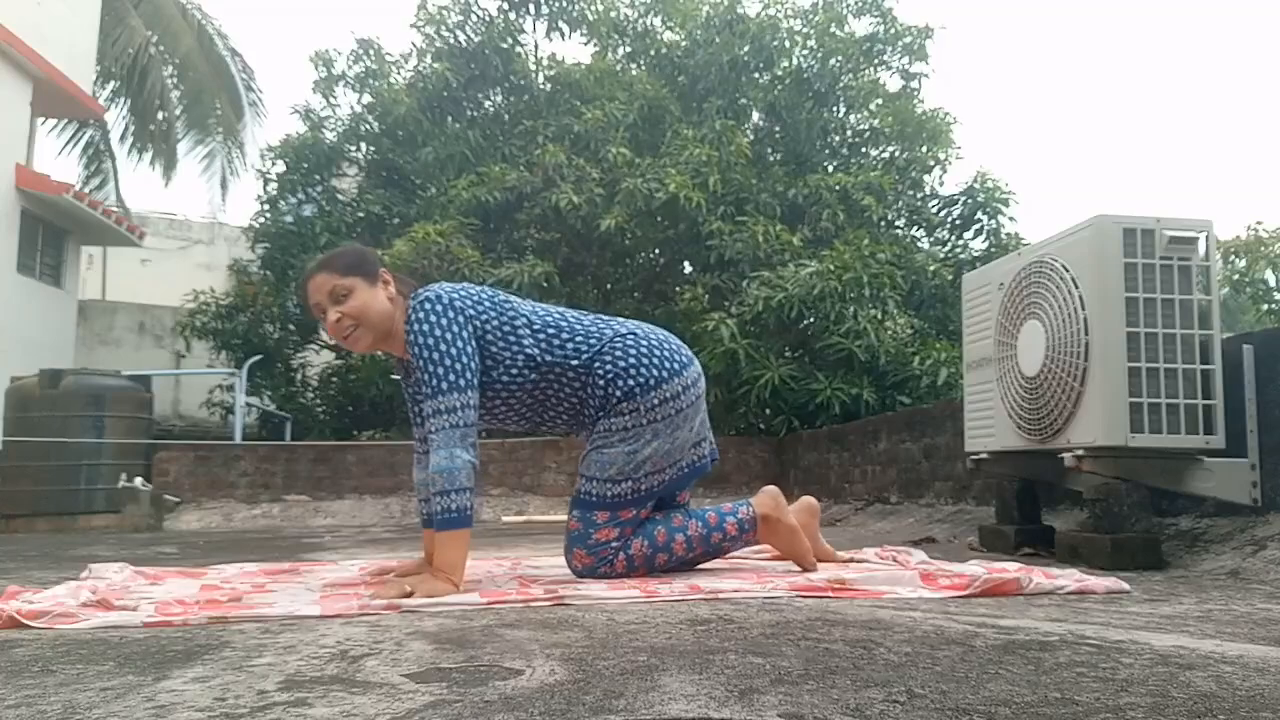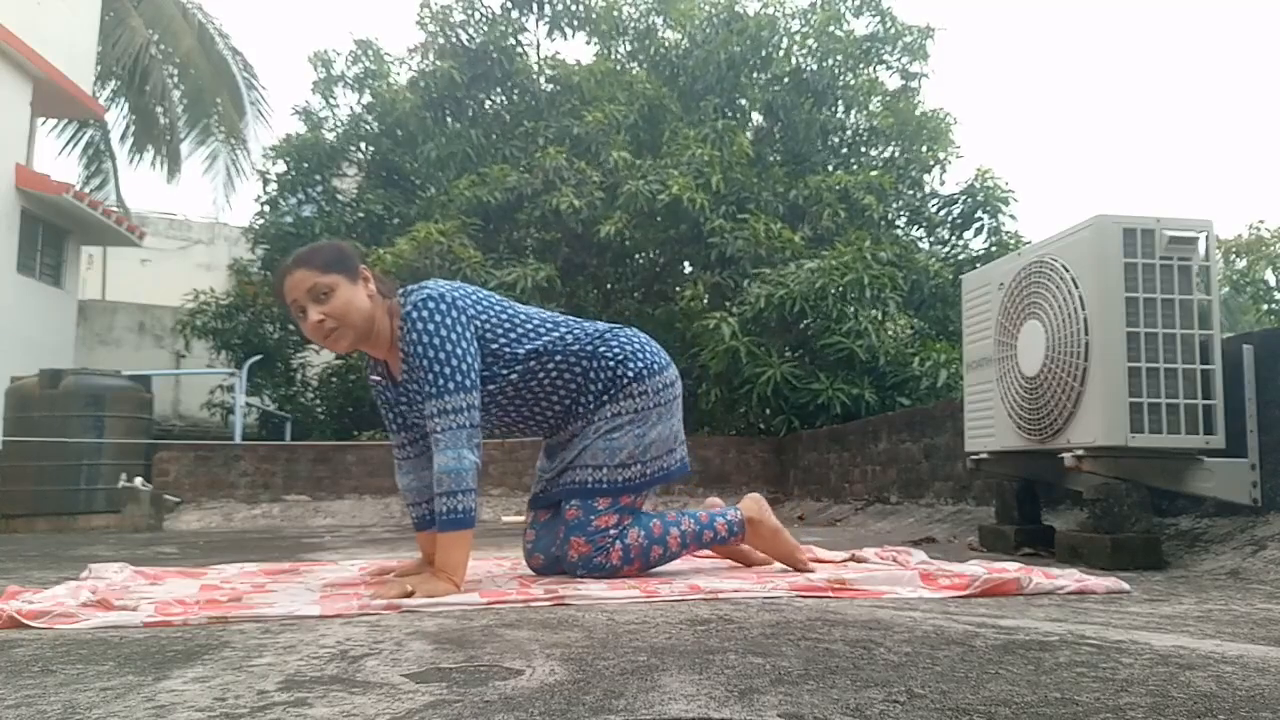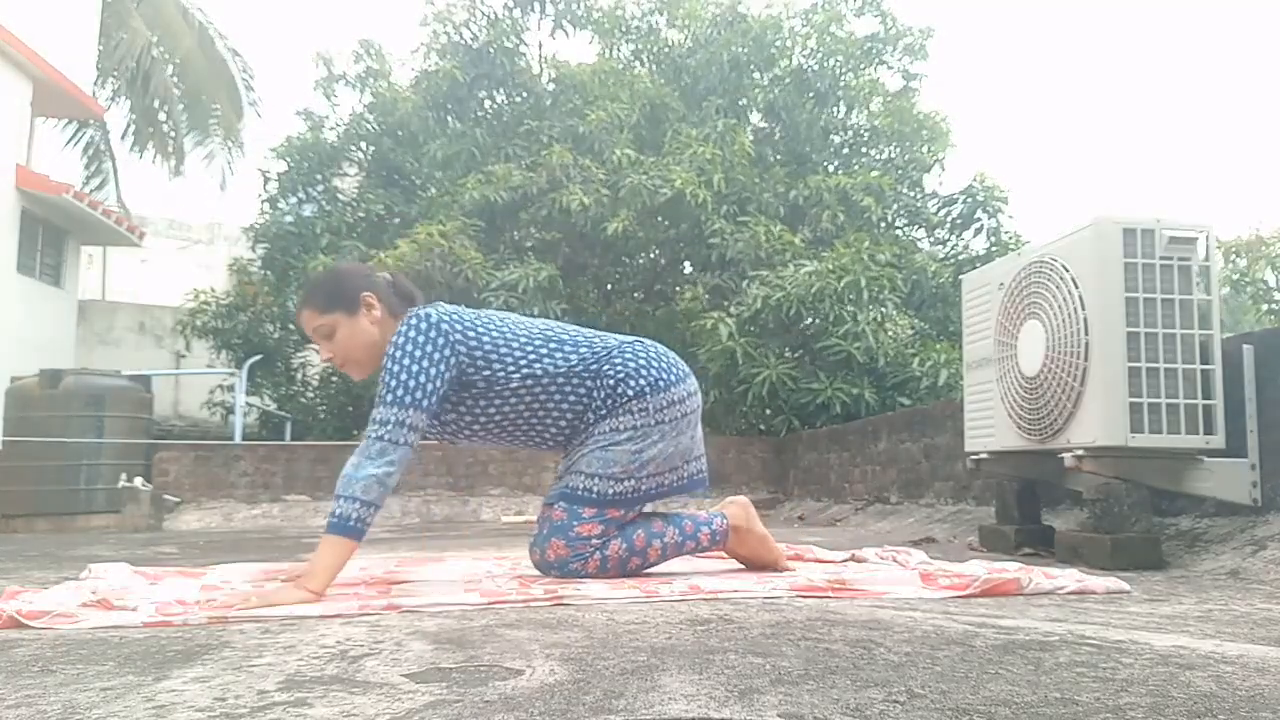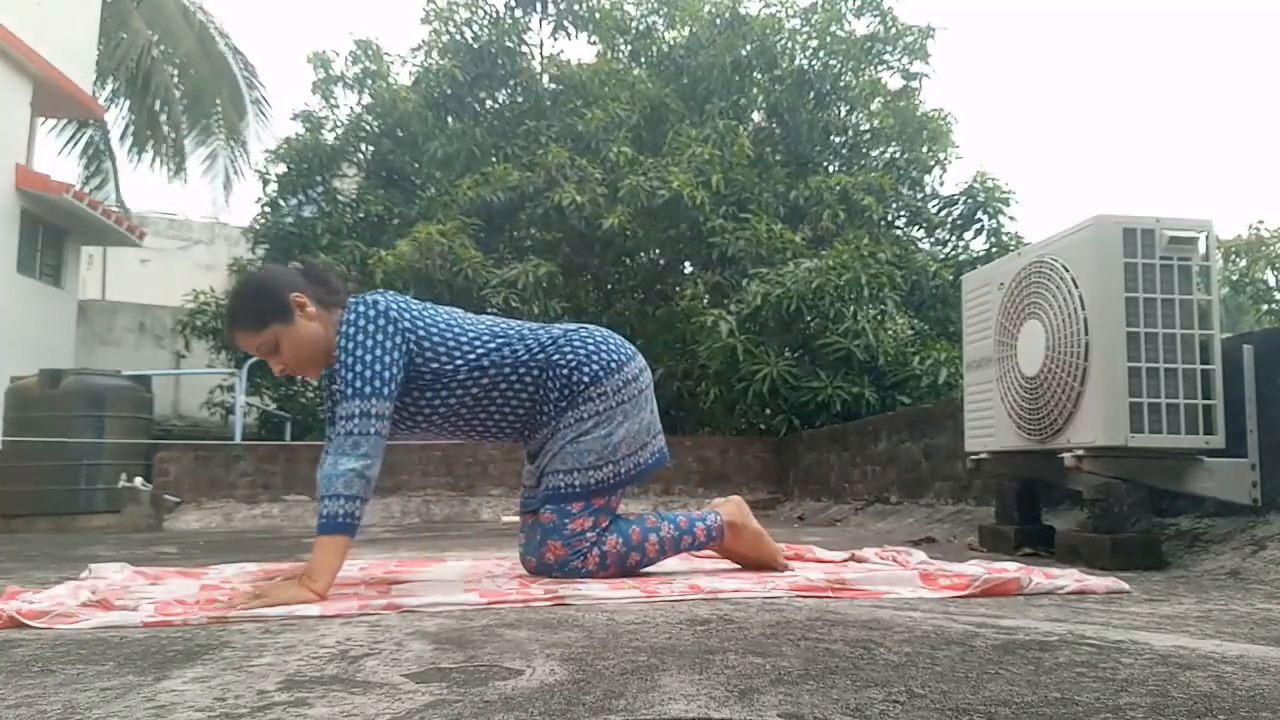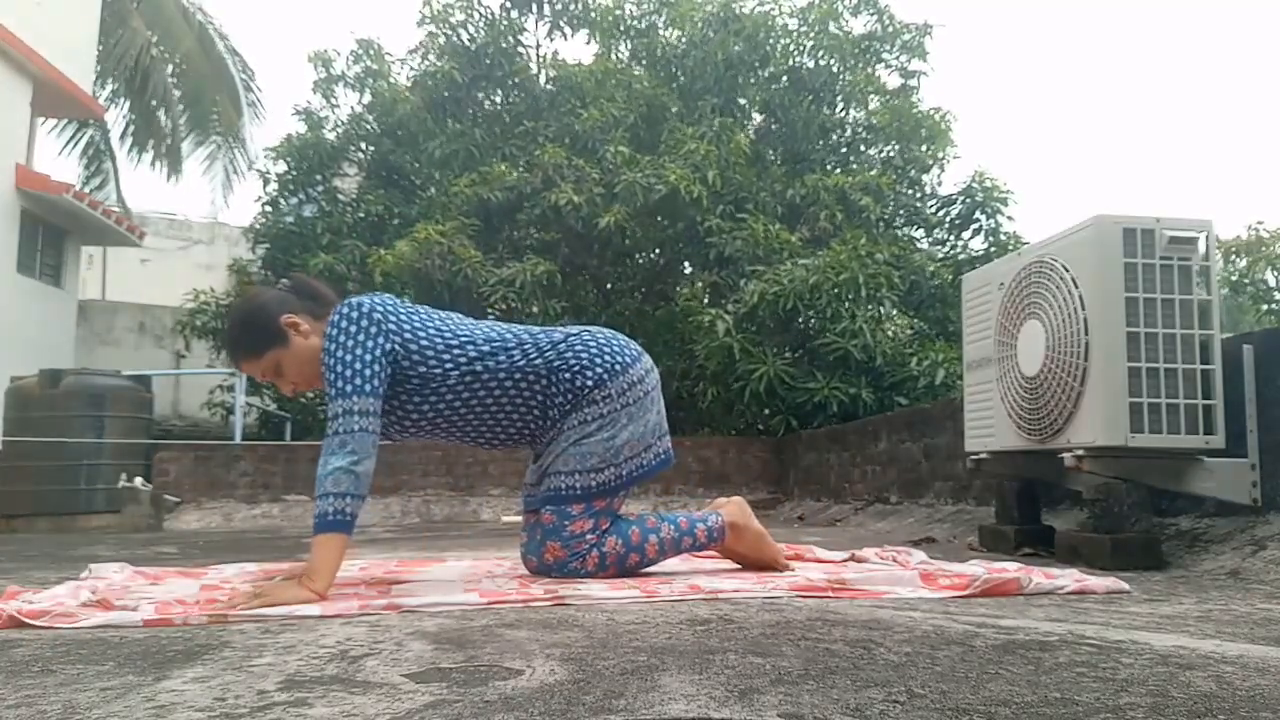
dt=1s
person 1, frame 1
left shoulder: (433, 310)
right shoulder: (411, 357)
left elbow: (453, 439)
right elbow: (429, 452)
left wrist: (446, 574)
right wrist: (431, 558)
left hip: (647, 381)
right hip: (648, 387)
left knee: (593, 555)
right knee: (652, 530)
left ankle: (759, 514)
right ankle: (792, 522)
person 1, frame 2
left shoulder: (428, 309)
right shoulder: (382, 368)
left elbow: (456, 439)
right elbow: (413, 457)
left wrist: (448, 575)
right wrist: (430, 557)
left hip: (630, 380)
right hip: (583, 413)
left knee: (586, 551)
right knee: (545, 553)
left ankle: (741, 520)
right ankle: (705, 525)
person 1, frame 3
left shoulder: (422, 335)
right shoulder: (422, 357)
left elbow: (381, 456)
right elbow: (381, 456)
left wrist: (311, 582)
right wrist: (318, 567)
left hip: (646, 396)
right hip: (629, 407)
left knee: (562, 554)
right knee: (557, 545)
left ankle: (728, 527)
right ankle: (719, 519)
person 1, frame 4
left shoulder: (367, 319)
right shoulder: (341, 369)
left elbow: (357, 450)
right elbow: (338, 459)
left wrist: (315, 582)
right wrist: (312, 567)
left hip: (597, 377)
right hip: (565, 406)
left knee: (559, 555)
right knee: (543, 552)
left ankle: (720, 524)
right ankle: (709, 523)
person 1, frame 5
left shoulder: (354, 321)
right shoulder: (359, 354)
left elbow: (349, 450)
right elbow: (350, 451)
left wrist: (314, 582)
right wrist: (313, 564)
left hip: (603, 378)
right hip: (582, 397)
left knee: (560, 555)
right knee: (544, 552)
left ankle: (723, 525)
right ankle: (713, 520)
